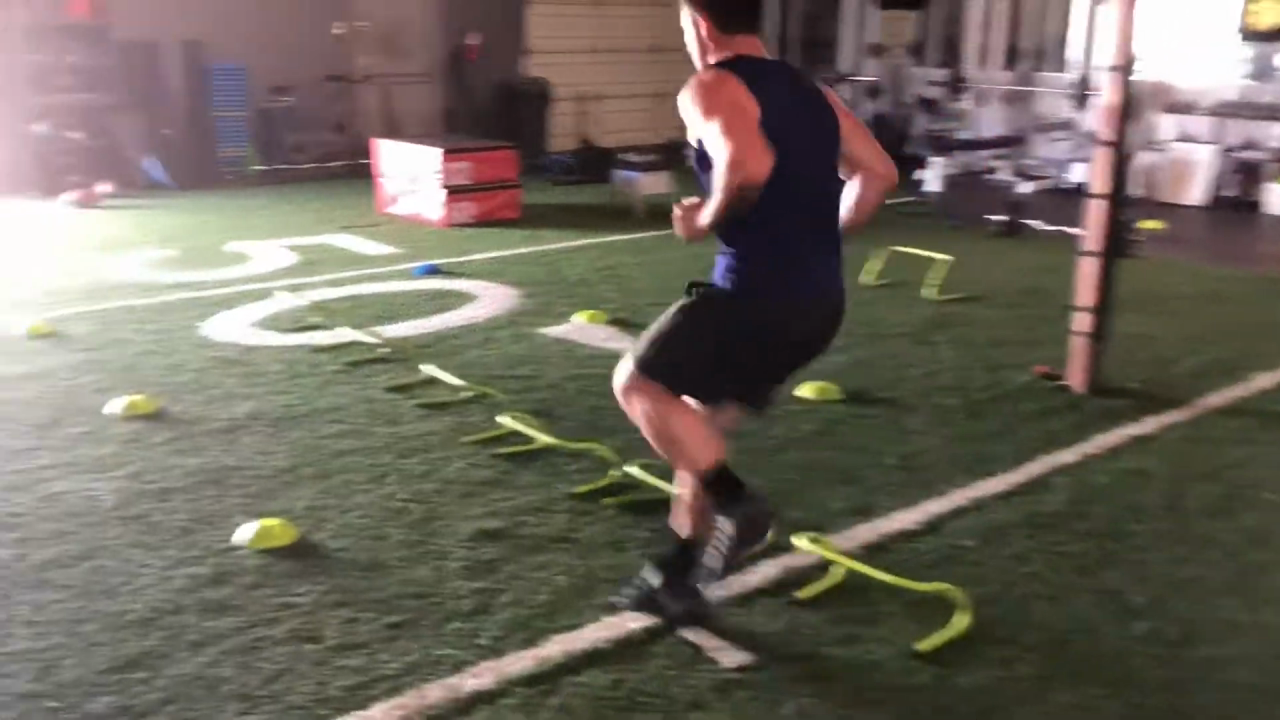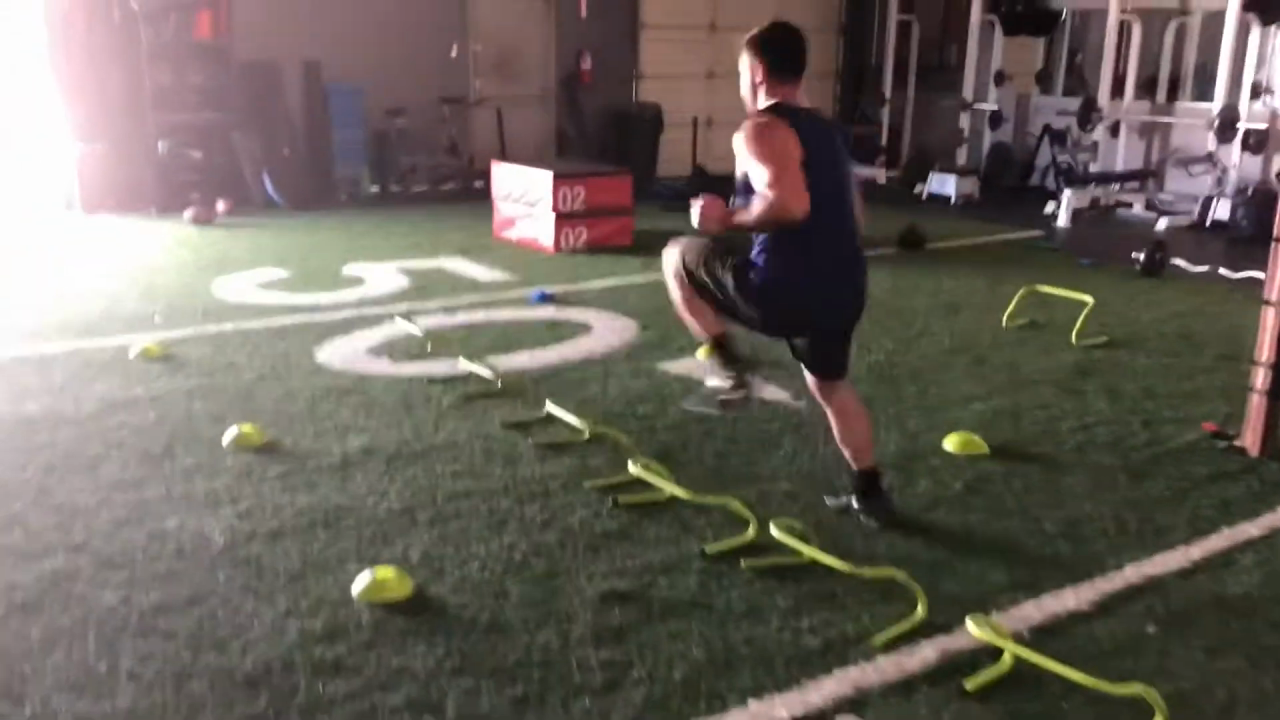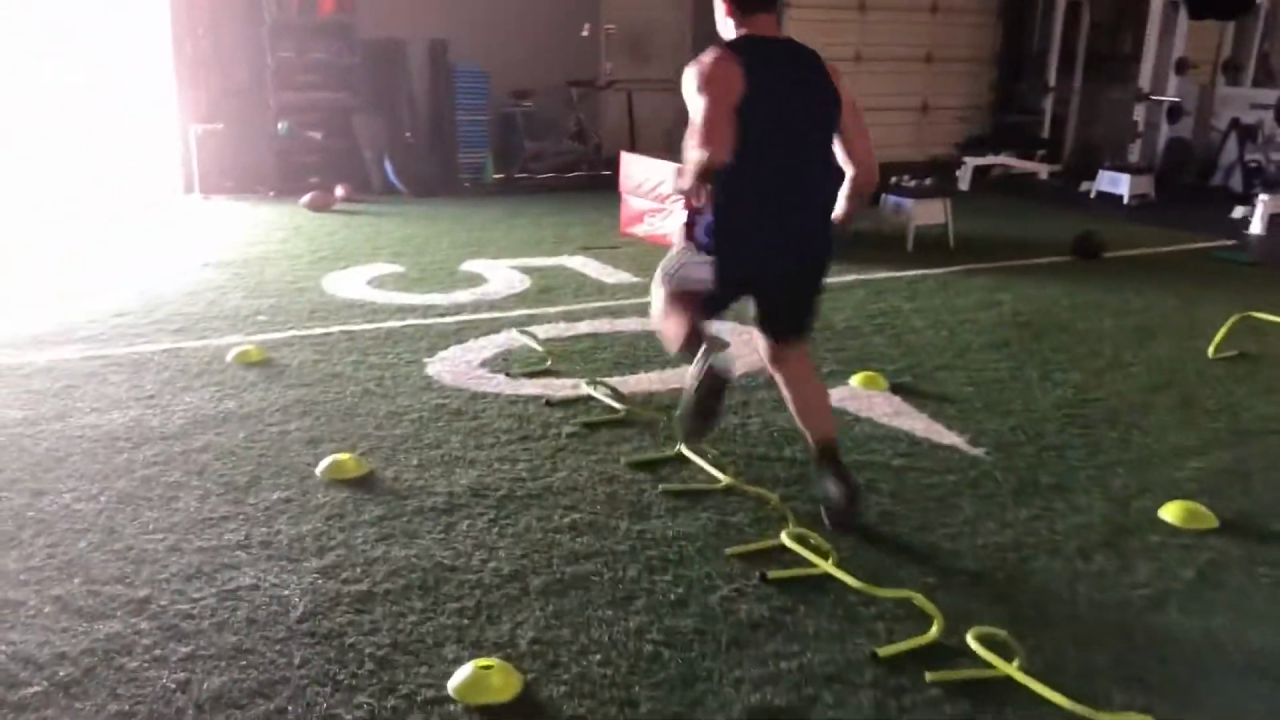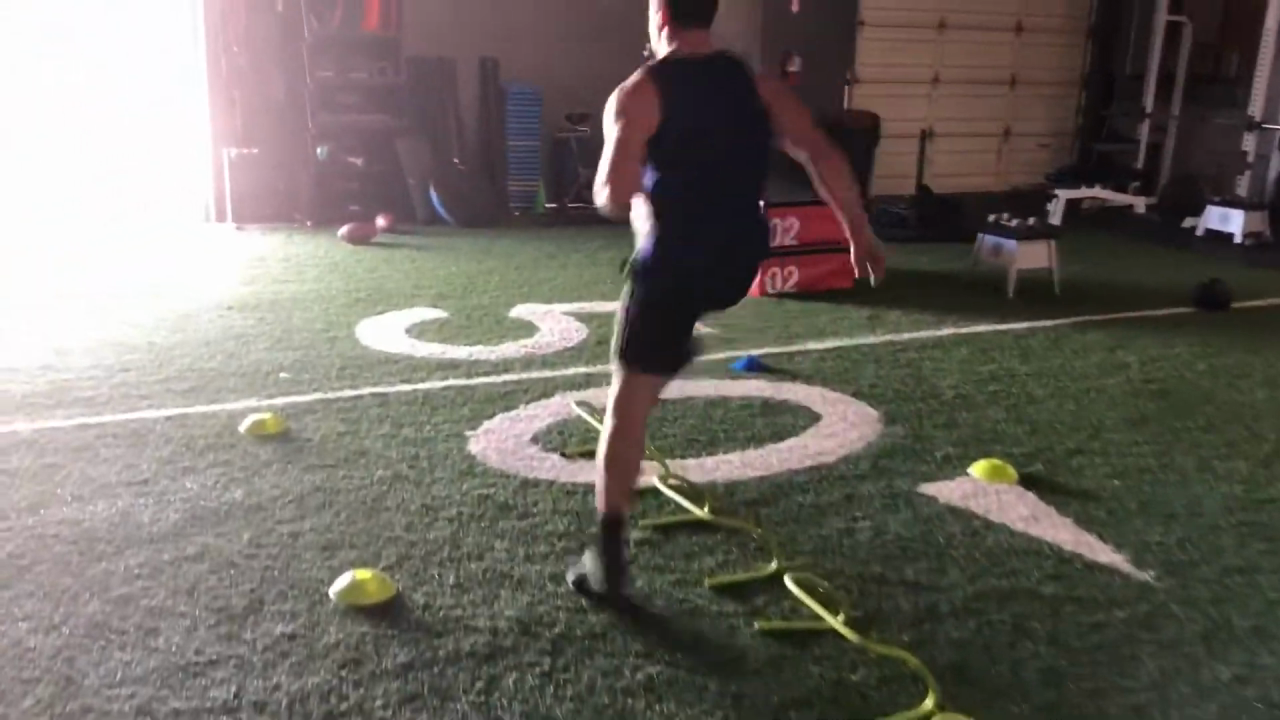
dt=1s
person 1, frame 1
left shoulder: (710, 91)
right shoulder: (814, 94)
left elbow: (750, 163)
right elbow: (879, 177)
left wrist: (709, 218)
left hip: (754, 295)
right hip: (821, 306)
left knee: (638, 384)
right knee: (704, 417)
left ankle: (737, 502)
right ankle: (680, 576)
person 1, frame 2
left shoulder: (761, 131)
right shoulder: (828, 133)
left elbow: (790, 202)
left wrist: (729, 214)
left hip: (783, 291)
right hip: (845, 292)
left knee: (681, 258)
right knee: (832, 386)
left ankle: (729, 363)
right ankle: (868, 491)
person 1, frame 3
left shoulder: (714, 66)
right shoulder: (821, 72)
left elbow: (710, 151)
right elbow: (863, 166)
left wrist: (694, 192)
right wrist: (833, 220)
left hip: (733, 245)
right hip: (804, 247)
left knee: (670, 300)
right knee: (789, 357)
left ankle: (703, 369)
right ankle: (835, 478)
person 1, frame 4
left shoulder: (640, 91)
right shoulder: (759, 86)
left elbow: (614, 199)
right elbow: (823, 157)
left wrist: (635, 194)
right wrist: (859, 234)
left hip: (677, 269)
right hip: (743, 263)
left knee: (628, 408)
right ankle: (661, 357)
